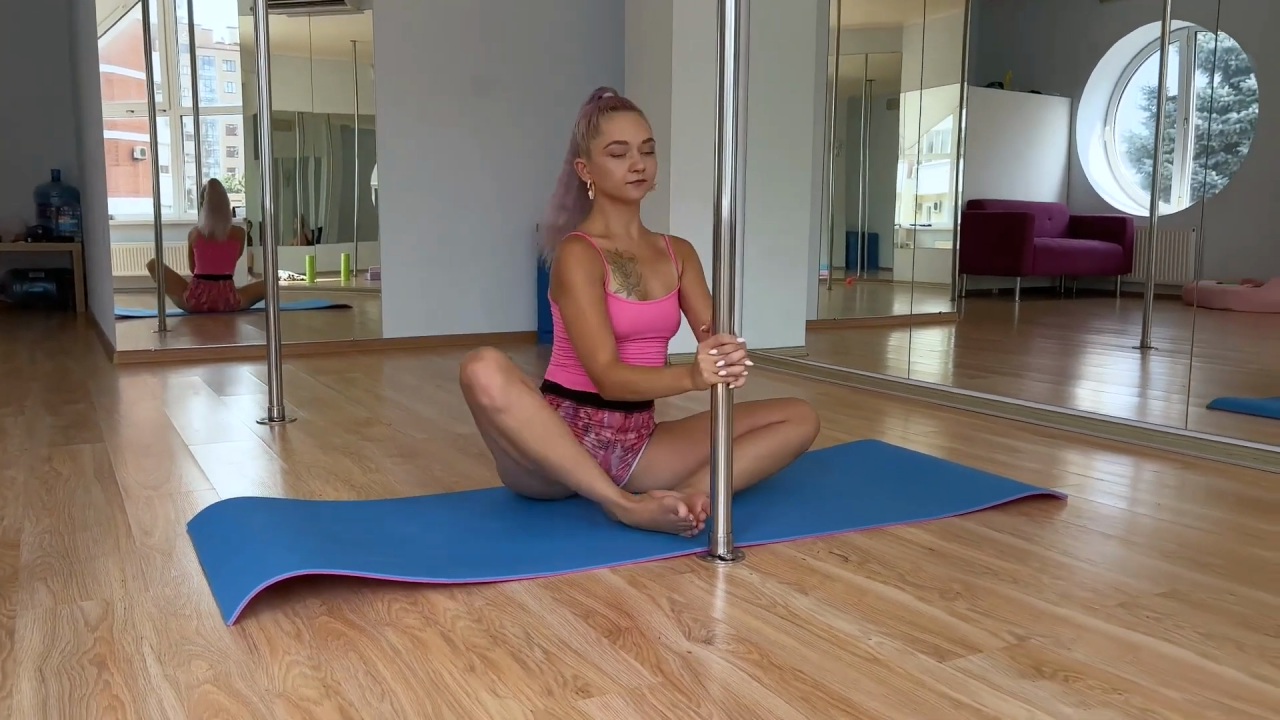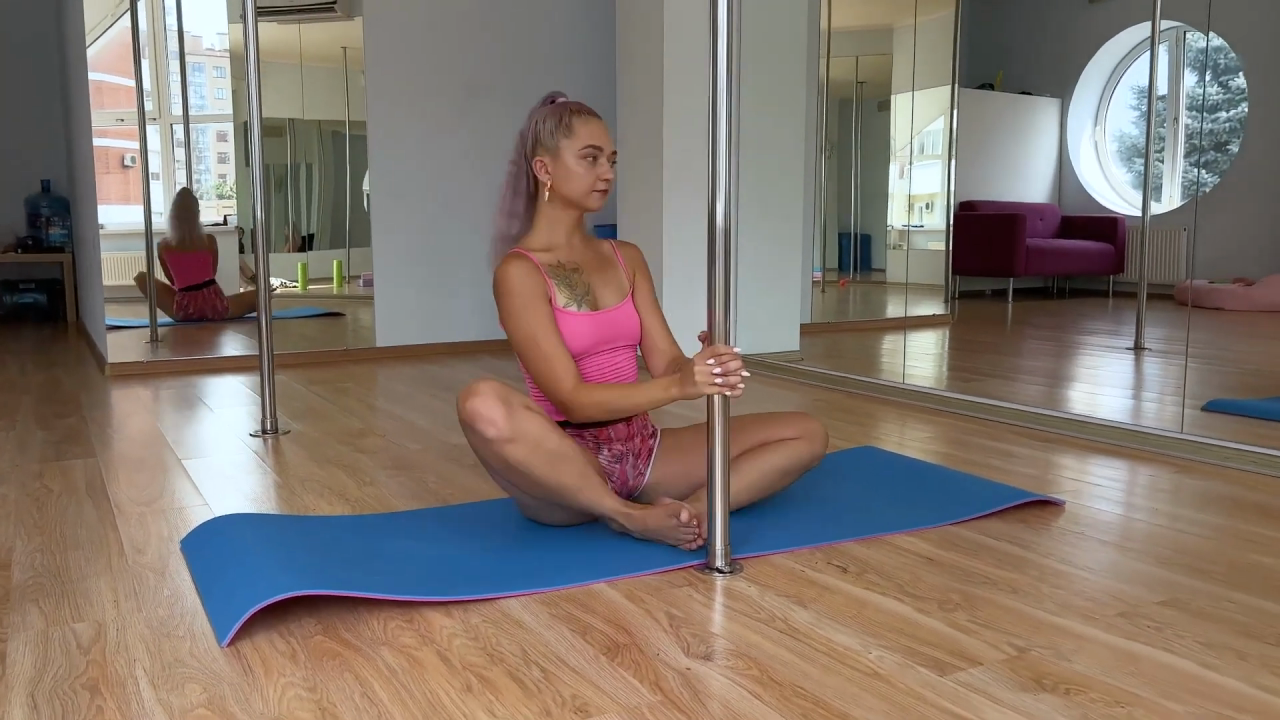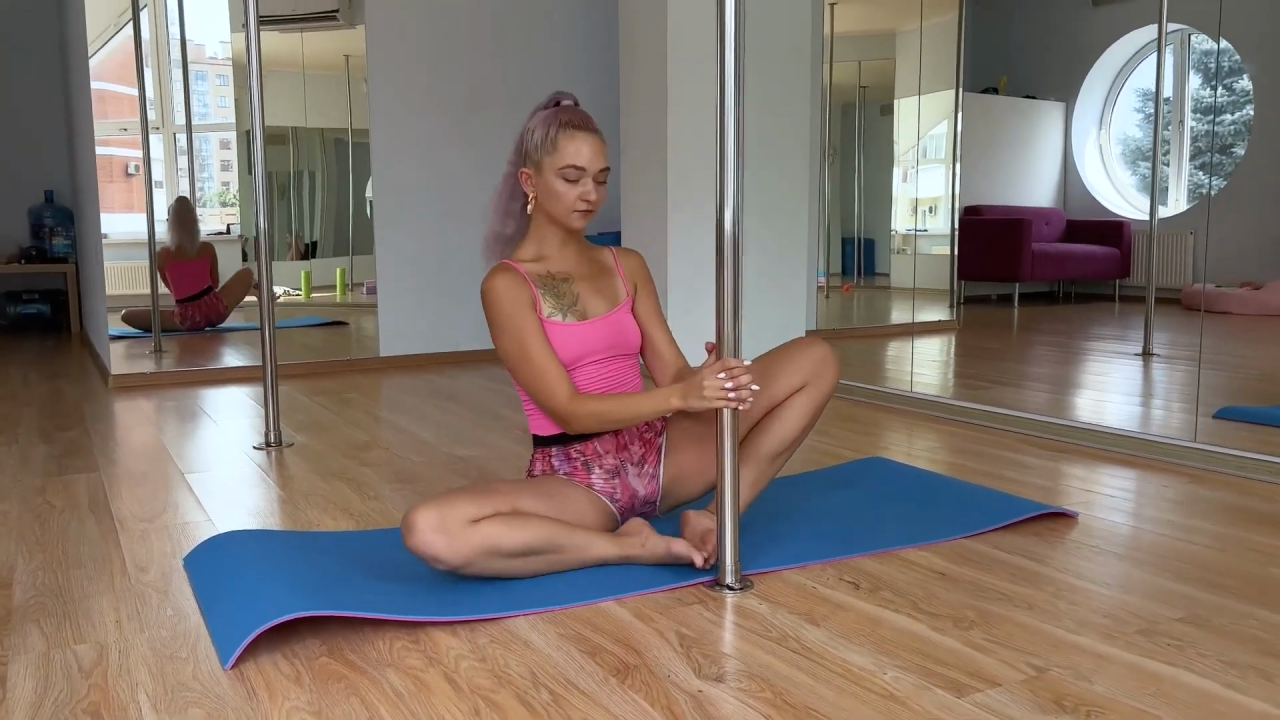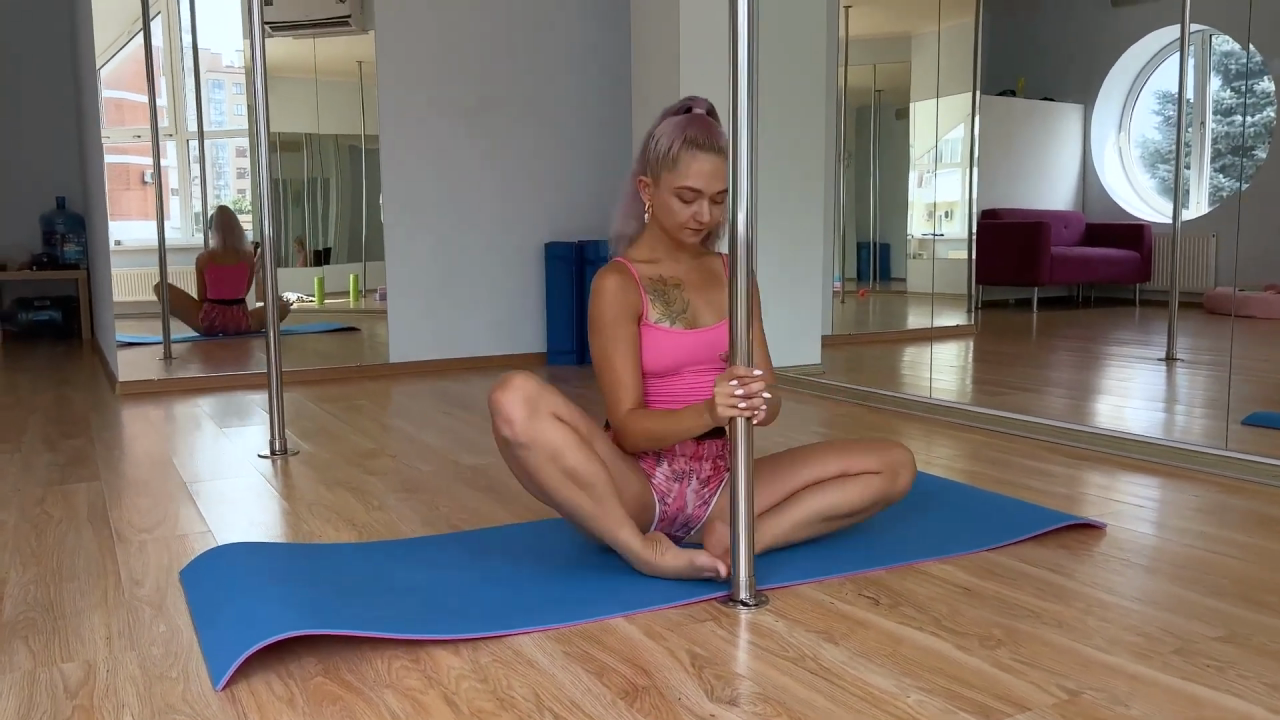
dt=0.5s
person 1, frame 1
left shoulder: (678, 253)
right shoulder: (578, 254)
left elbow: (715, 342)
right elbow: (607, 375)
left wrist: (727, 358)
right wrist: (689, 376)
left hip: (639, 443)
right hip: (564, 440)
left knee: (800, 419)
right knee: (484, 369)
left ankle: (687, 495)
right ankle: (625, 504)
person 1, frame 2
left shoulder: (626, 258)
right shoulder: (519, 272)
left elbow: (668, 362)
right elbow: (571, 399)
left wrist: (706, 368)
right wrist: (679, 386)
left hip: (642, 450)
right hip: (572, 463)
left knee: (807, 436)
right knee: (482, 403)
left ankle: (693, 509)
right ankle: (632, 516)
person 1, frame 3
left shoulder: (627, 265)
right shoulder: (507, 284)
left elbow: (671, 373)
right elbow: (568, 410)
left wrist: (710, 381)
right wrist: (681, 397)
left hip: (656, 456)
right hip: (573, 480)
left knee: (816, 360)
right knee: (428, 533)
left ankle: (717, 517)
right ankle: (627, 546)
person 1, frame 4
left shoulder: (735, 276)
right shoulder: (617, 283)
left elbow: (770, 398)
right elbow: (629, 426)
left wrist: (757, 401)
right wrist: (708, 413)
left hip: (714, 481)
right hip: (633, 484)
left knee: (895, 466)
right knee: (514, 397)
left ankle: (736, 541)
right ankle: (644, 550)
